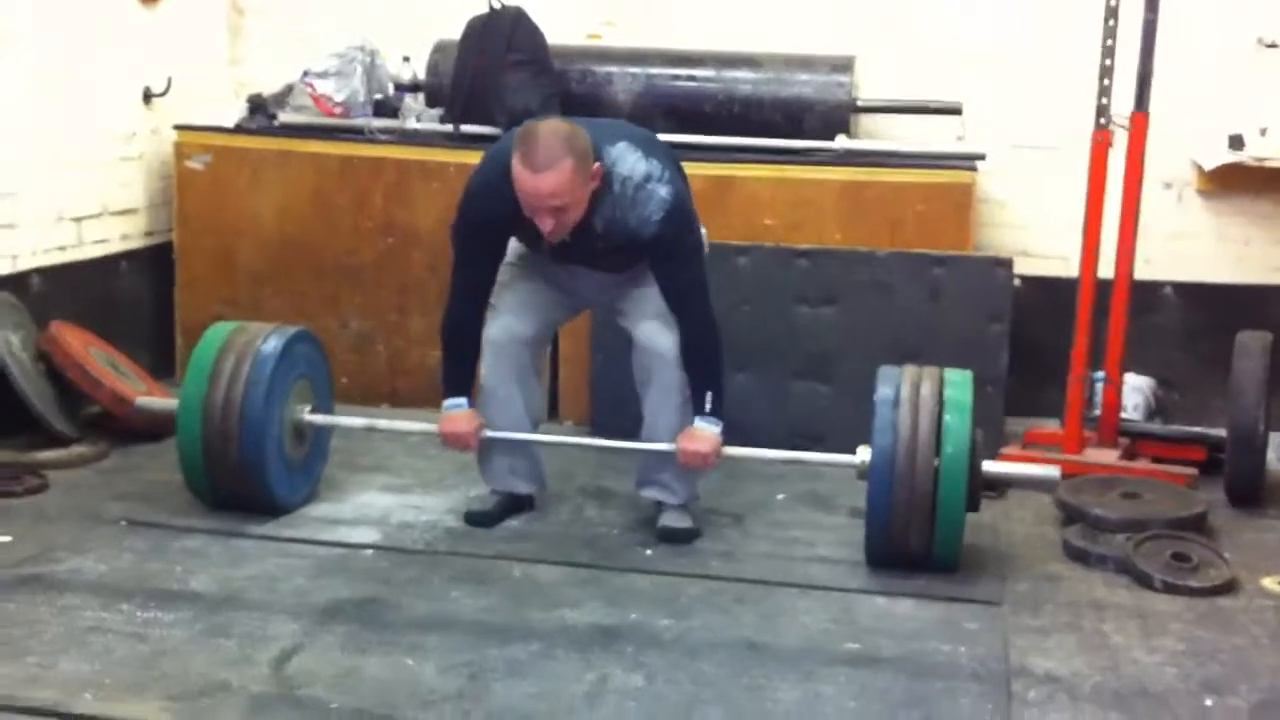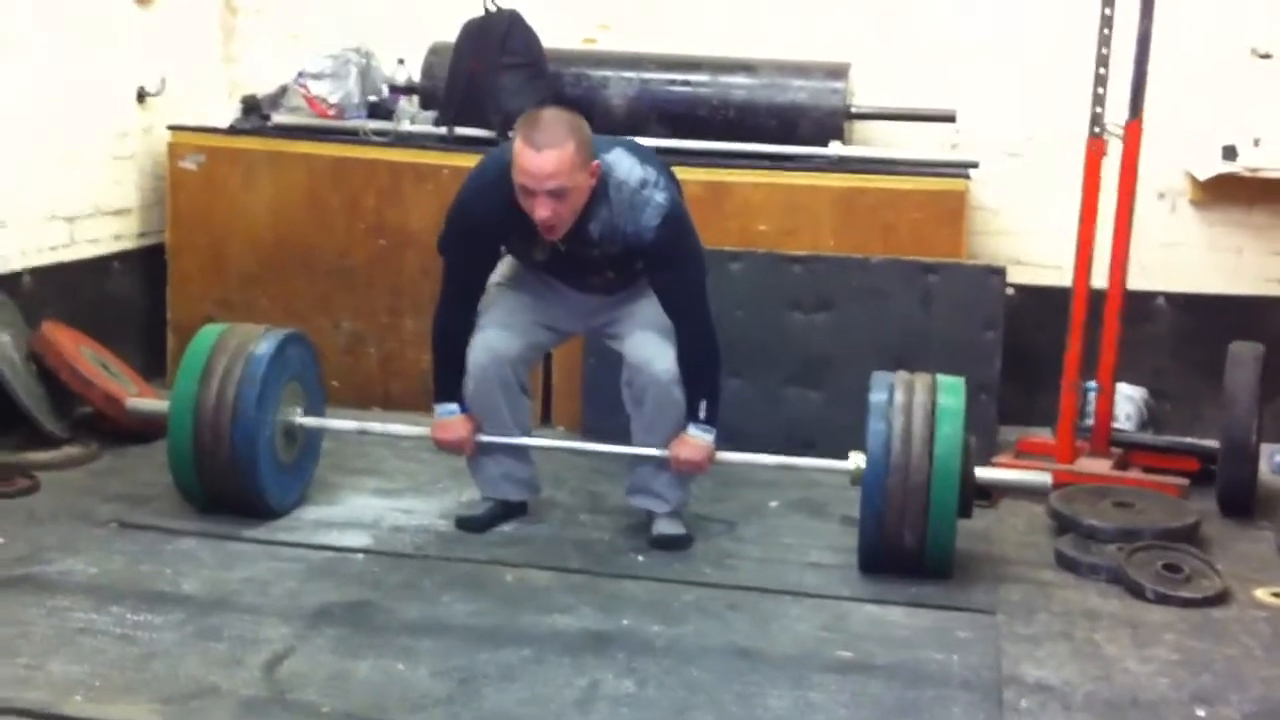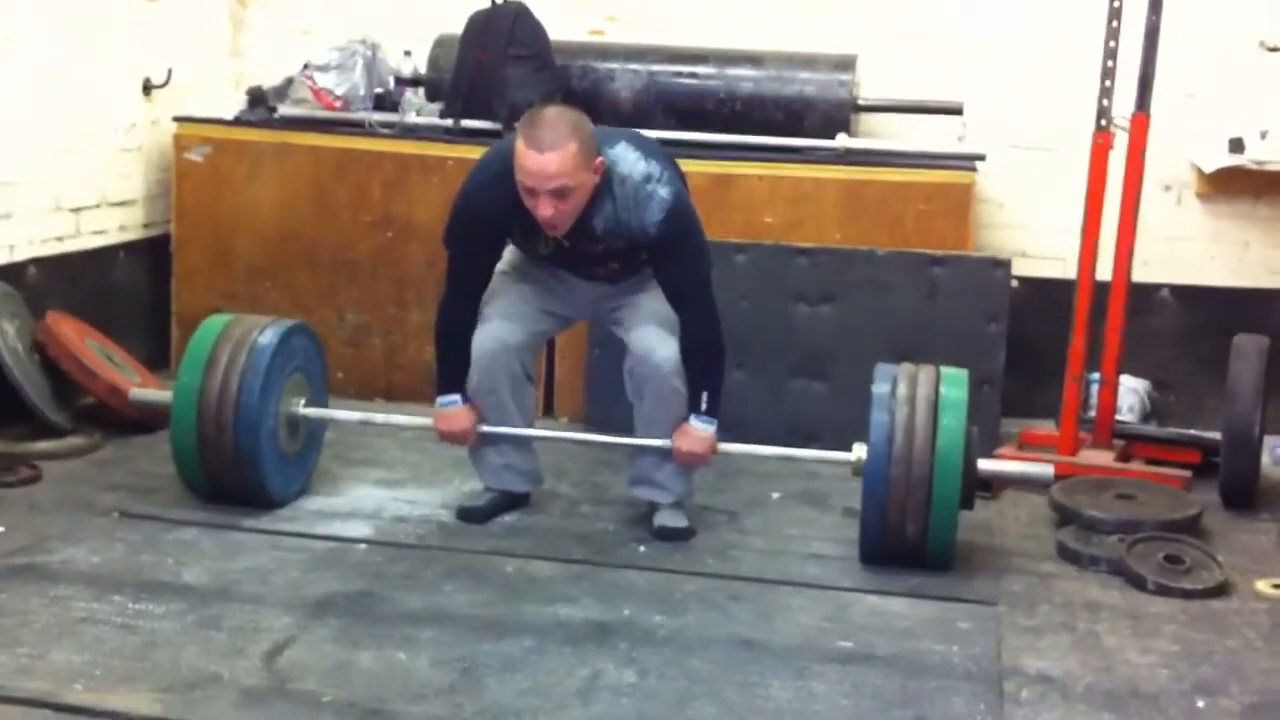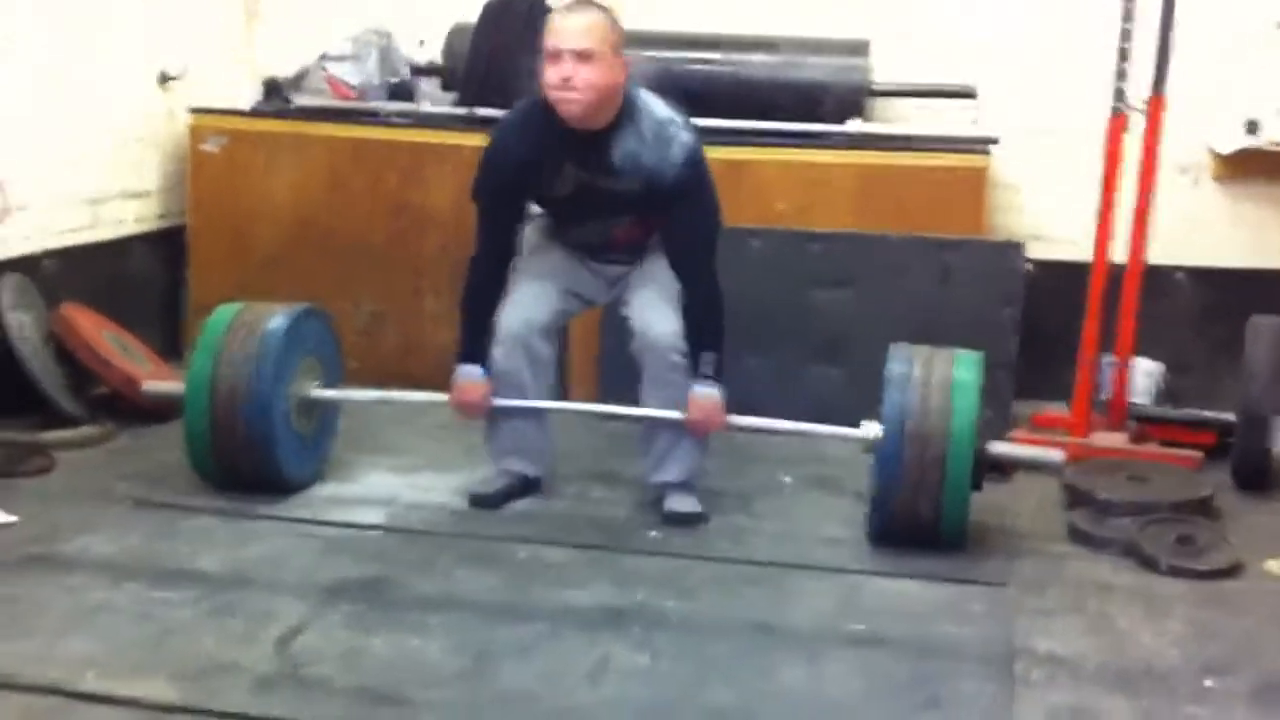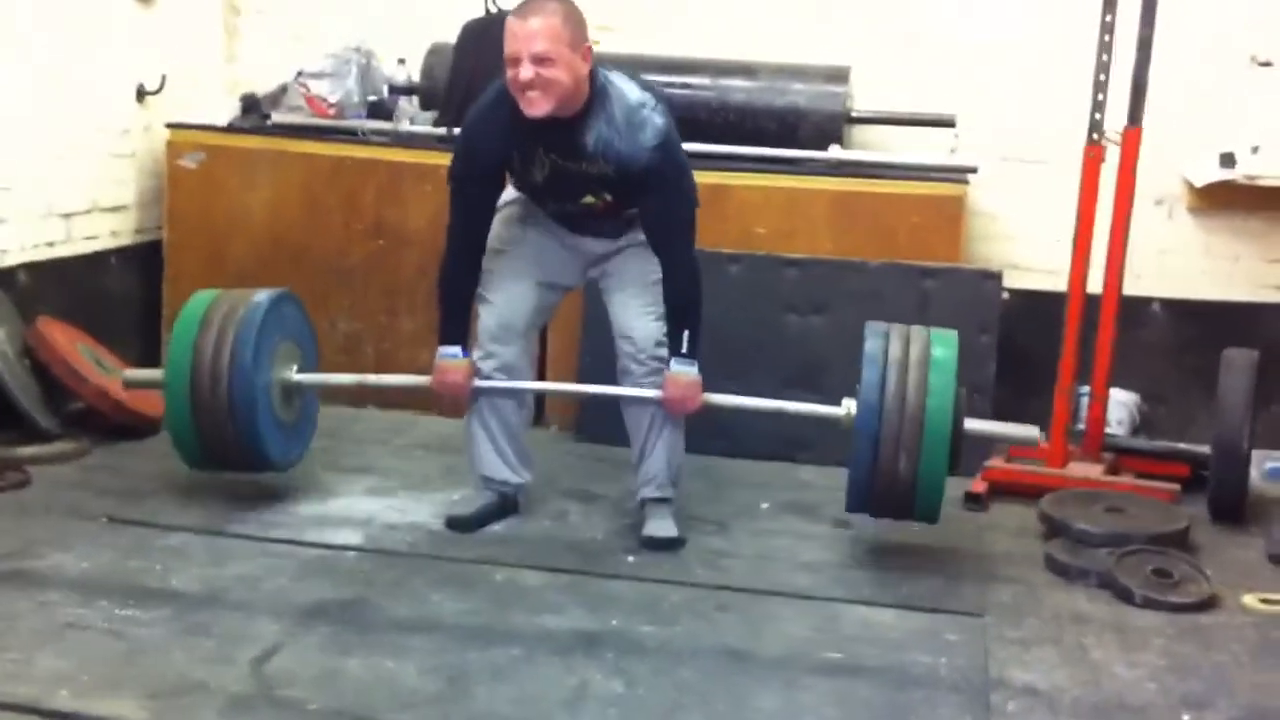
dt=1s
person 1, frame 1
left shoulder: (652, 193)
right shoulder: (492, 184)
left elbow: (693, 309)
right elbow: (468, 293)
left wrist: (707, 419)
right wrist: (457, 400)
left hip: (643, 266)
left knee: (666, 345)
right knee: (503, 336)
left ankle: (671, 495)
right ankle: (511, 483)
person 1, frame 2
left shoulder: (648, 200)
right shoulder: (486, 190)
left elbow: (692, 316)
right elbow: (457, 299)
left wrist: (701, 427)
right wrist: (448, 406)
left hip: (636, 288)
right hip: (538, 281)
left knee: (661, 368)
right knee: (485, 358)
left ankle: (661, 503)
right ankle: (505, 492)
person 1, frame 3
left shoulder: (654, 195)
right shoulder: (491, 183)
left elbow: (696, 308)
right elbow: (463, 293)
left wrist: (701, 418)
right wrist: (451, 396)
left hip: (642, 276)
right hip: (542, 267)
left knee: (661, 360)
right knee: (493, 346)
left ankle: (663, 494)
right ankle: (506, 481)
person 1, frame 4
left shoulder: (668, 141)
right shoulder: (518, 135)
left elbow: (698, 265)
right elbow: (492, 252)
left wrist: (707, 381)
right wrist: (471, 365)
left hip: (654, 253)
right hip: (563, 245)
left knee: (664, 337)
right knee: (515, 328)
left ankle: (676, 481)
right ankle: (519, 467)
person 1, frame 5
left shoulder: (640, 123)
right shoulder: (490, 119)
left elbow: (676, 245)
right elbow: (466, 234)
left wrist: (685, 361)
right wrist: (450, 347)
left hip: (633, 230)
right hip: (539, 220)
left knee: (645, 346)
right knee: (498, 334)
left ankle: (656, 500)
right ankle: (499, 487)
